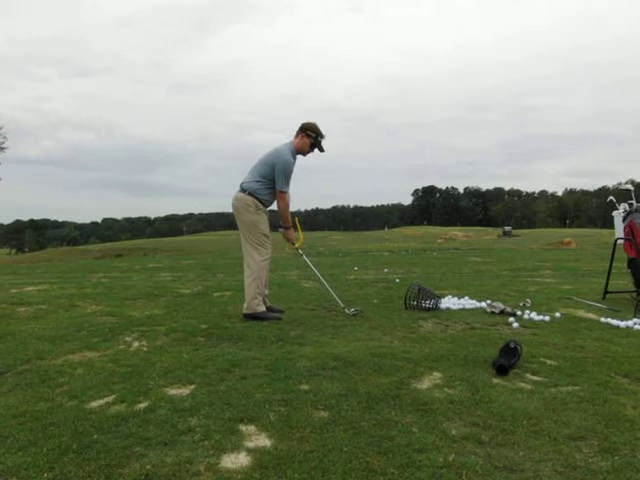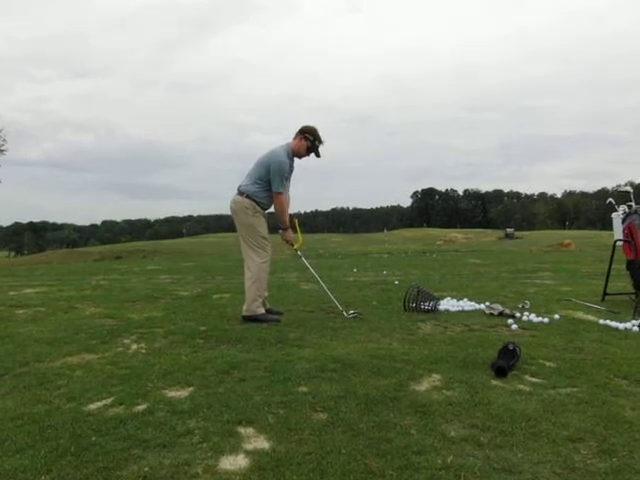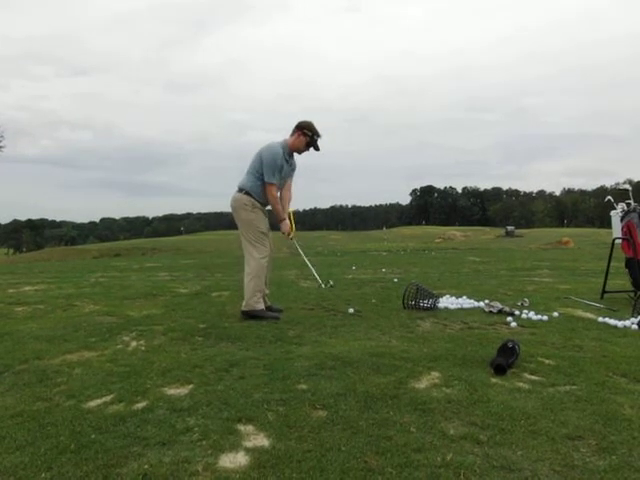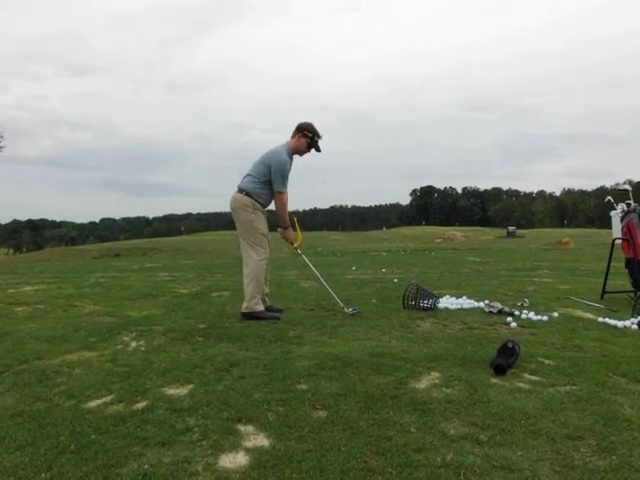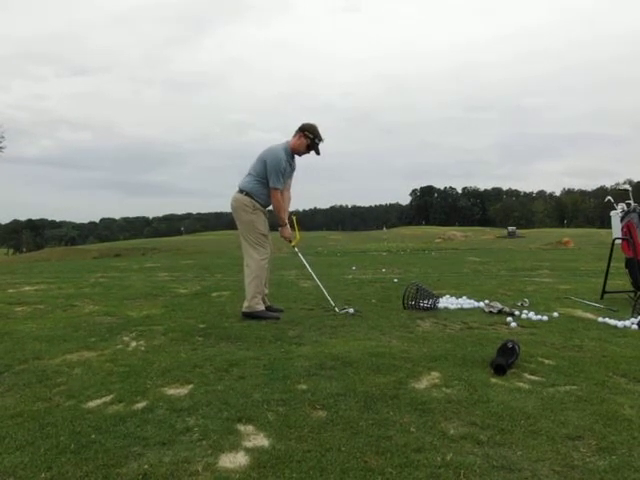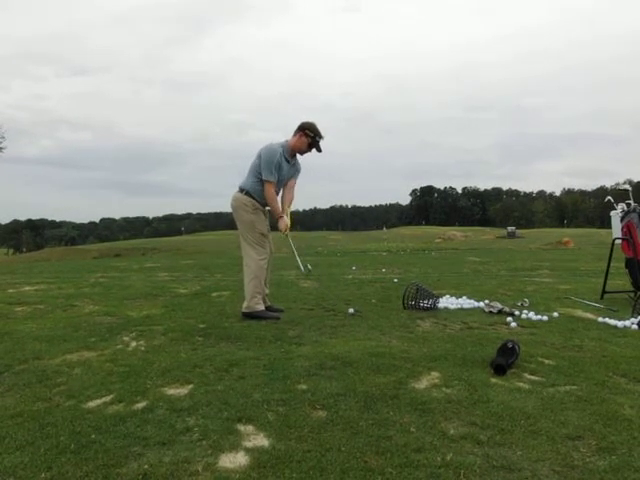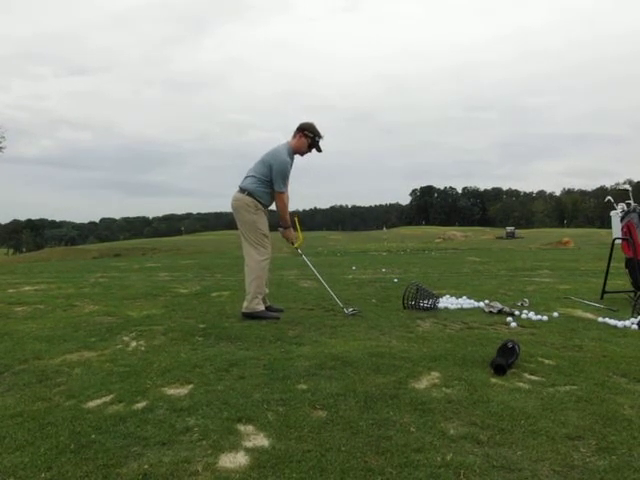
dt=0.7s
person 1, frame 1
left shoulder: (286, 154)
right shoulder: (285, 158)
left elbow: (283, 194)
right elbow: (281, 198)
left wrist: (285, 224)
right wrist: (288, 227)
left hip: (252, 204)
right hip: (249, 204)
left knee: (261, 254)
right knee: (258, 255)
left ankle: (261, 302)
right ankle: (253, 307)
person 1, frame 2
left shoulder: (287, 160)
right shoulder: (280, 159)
left elbow: (285, 195)
right elbow: (277, 198)
left wrist: (286, 224)
right wrist: (285, 228)
left hip: (251, 207)
right hip: (247, 206)
left knee: (261, 256)
right knee: (259, 257)
left ankle: (259, 304)
right ankle: (253, 309)
person 1, frame 3
left shoulder: (291, 161)
right shoulder: (274, 152)
left elbow: (286, 191)
right elbow: (270, 191)
left wrist: (286, 217)
right wrist: (281, 220)
left hip: (255, 205)
right hip: (247, 203)
left knee: (264, 252)
right knee: (258, 253)
left ankle: (260, 301)
right ankle: (252, 305)
person 1, frame 4
left shoulder: (284, 155)
right shoulder: (281, 158)
left elbow: (282, 194)
right elbow: (279, 198)
left wrist: (285, 224)
right wrist: (286, 227)
left hip: (250, 204)
right hip: (247, 204)
left knee: (261, 253)
right knee: (257, 254)
left ankle: (260, 301)
right ankle: (252, 307)
person 1, frame 5
left shoulder: (291, 161)
right shoulder: (277, 155)
left elbow: (285, 192)
right elbow: (275, 194)
left wrist: (286, 222)
right wrist: (283, 224)
left hip: (255, 206)
right hip: (247, 204)
left knee: (264, 253)
right knee: (257, 254)
left ankle: (260, 301)
right ankle: (252, 306)
person 1, frame 6
left shoulder: (295, 165)
right shoulder: (272, 151)
left elbow: (288, 190)
right elbow: (268, 189)
left wrist: (286, 215)
right wrist: (280, 217)
left hip: (258, 206)
right hip: (247, 203)
left knee: (265, 253)
right knee: (257, 254)
left ankle: (261, 301)
right ankle: (252, 306)
person 1, frame 7
left shoulder: (285, 155)
right shoulder: (282, 158)
left elbow: (283, 194)
right elbow: (280, 198)
left wrist: (286, 224)
right wrist: (287, 227)
left hip: (251, 204)
right hip: (248, 204)
left knee: (261, 253)
right knee: (259, 254)
left ankle: (260, 301)
right ankle: (253, 306)
